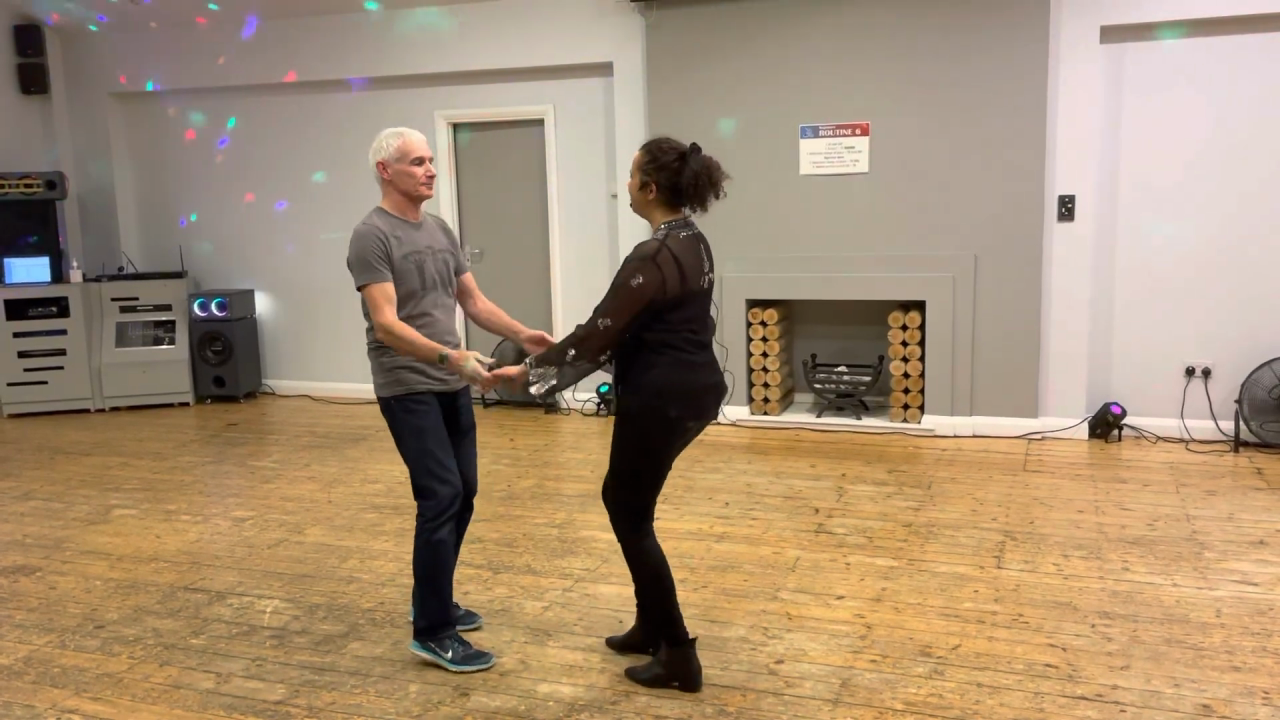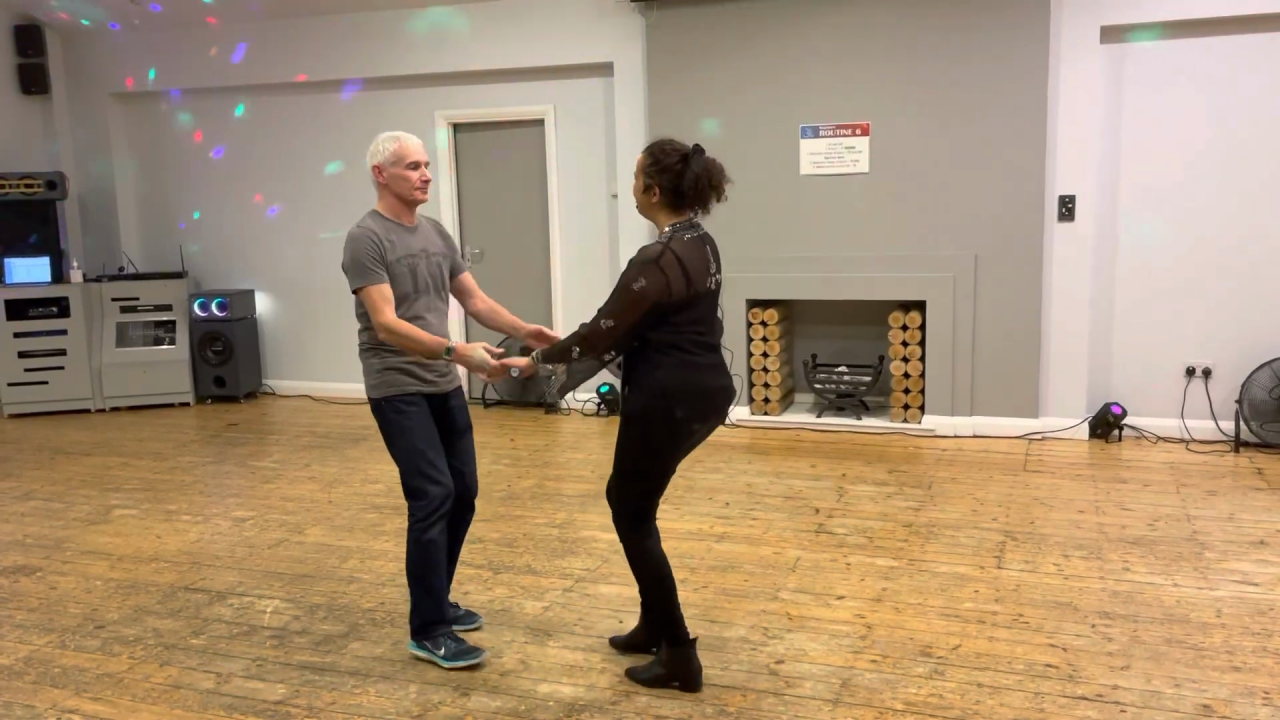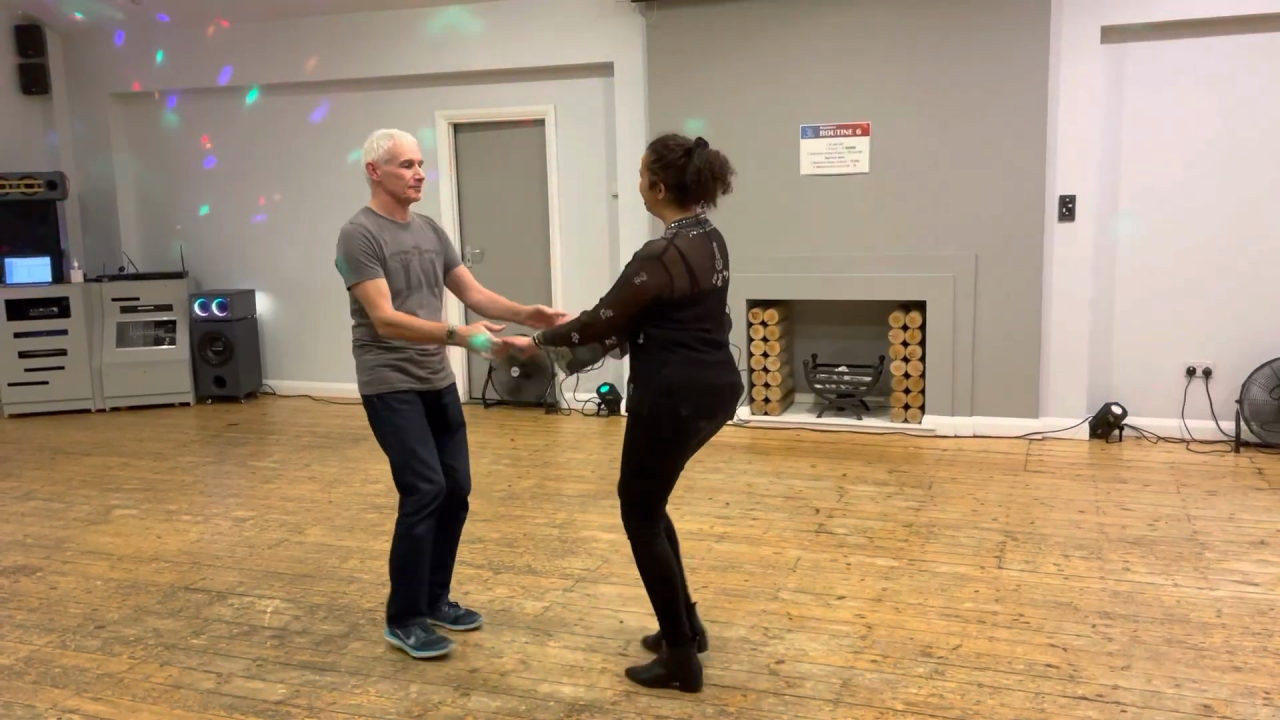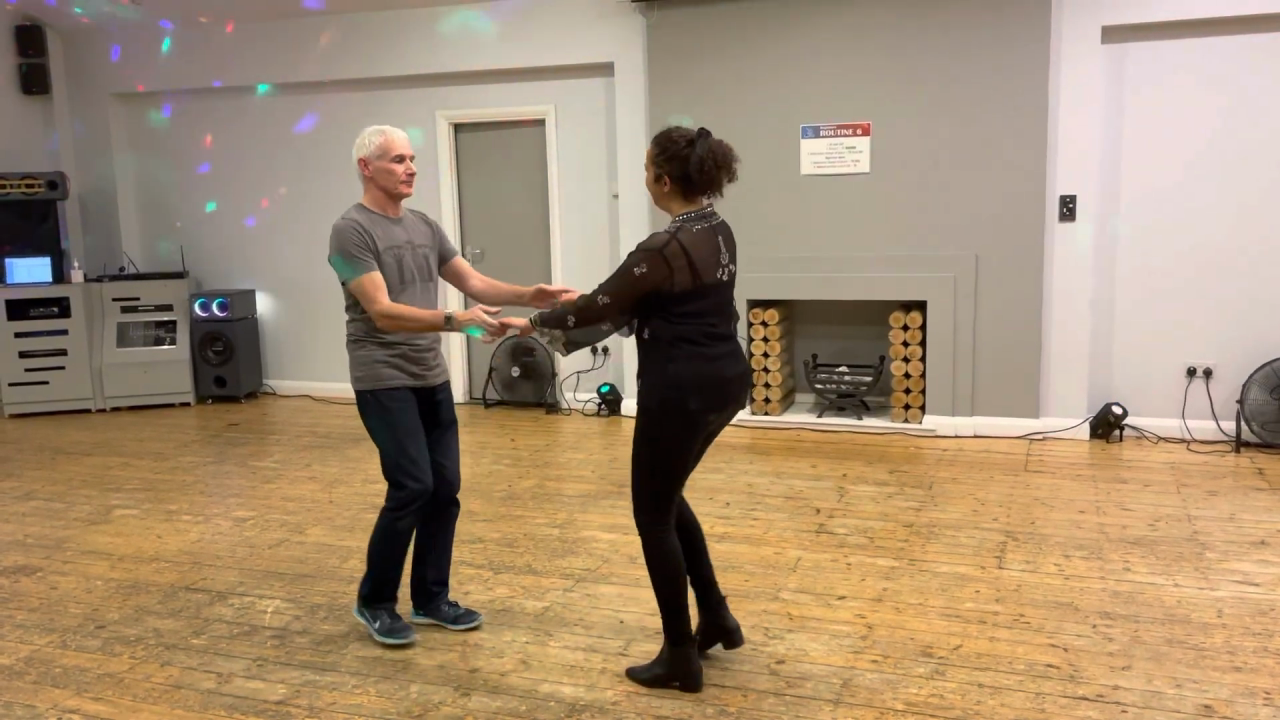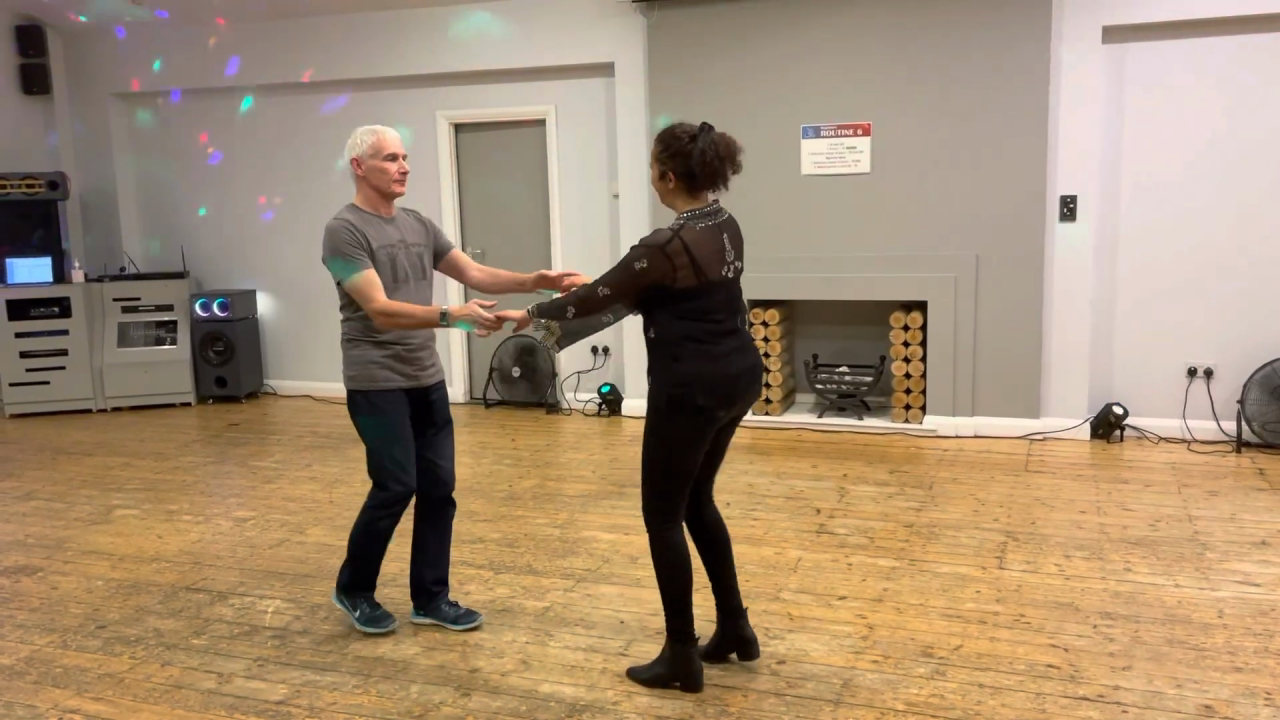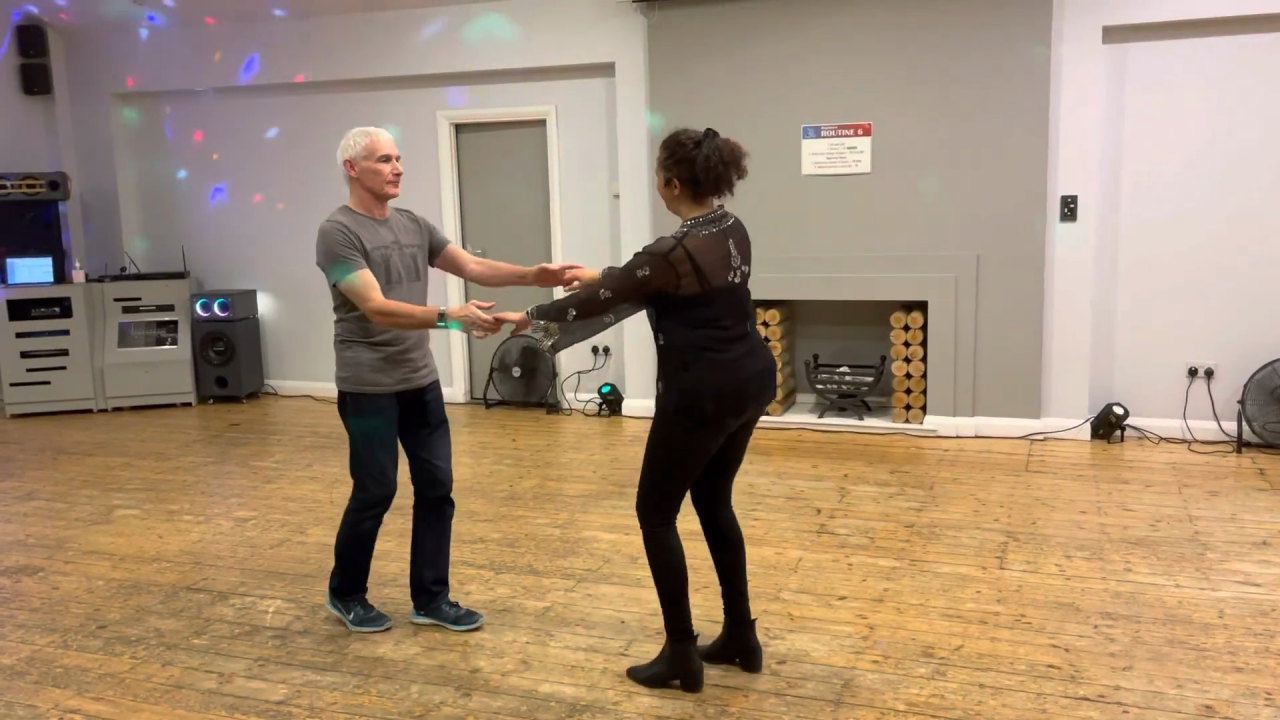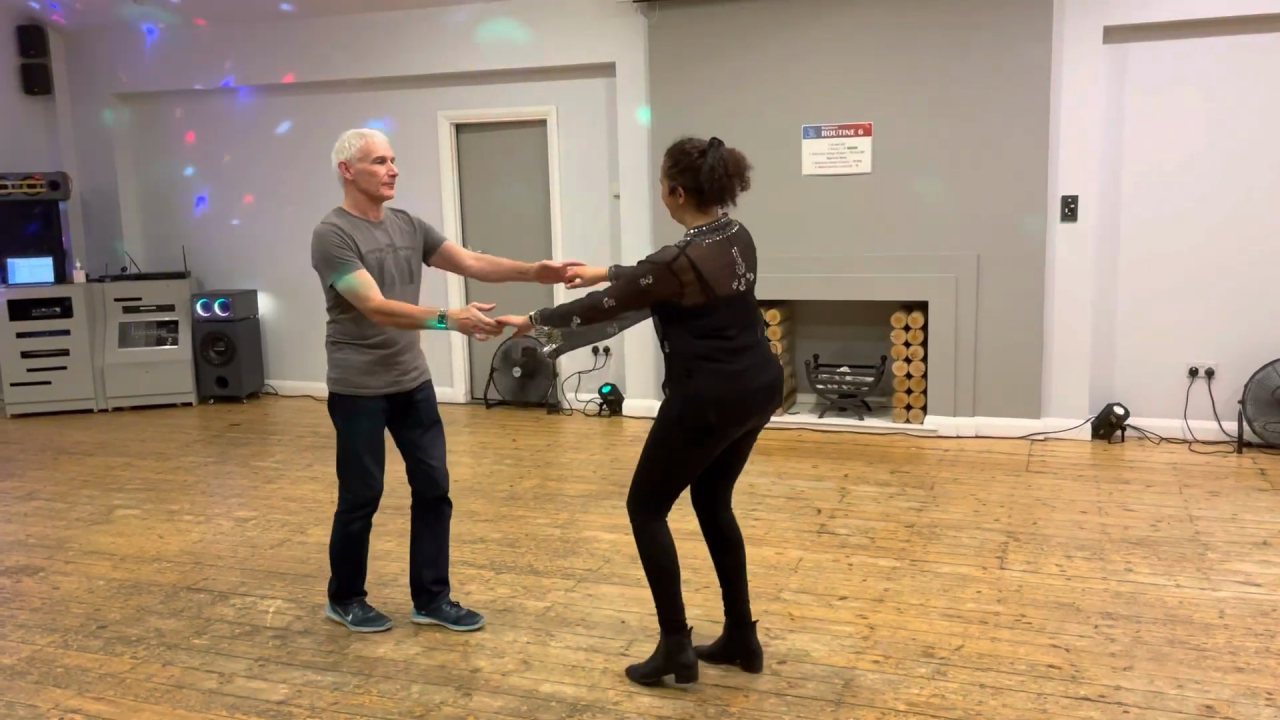
dt=0.1s
person 1, frame 1
left shoulder: (653, 255)
right shoulder: (694, 242)
left elbow: (602, 332)
left wrist: (532, 367)
right wrist: (561, 354)
left hip: (662, 397)
right hip: (699, 388)
left knee: (630, 517)
right knee: (623, 498)
left ankle: (678, 656)
right ankle: (650, 626)
person 1, frame 2
left shoulder: (657, 258)
right shoulder: (701, 243)
left elbow: (605, 331)
left wrist: (537, 361)
right wrist: (566, 347)
left hip: (668, 398)
right hip: (708, 390)
left knee: (633, 518)
right knee: (626, 496)
left ankle: (678, 656)
right ankle: (653, 626)
person 1, frame 3
left shoulder: (662, 254)
right shoulder: (709, 239)
left elbow: (605, 324)
left wrist: (536, 341)
right wrist: (582, 320)
left hip: (674, 396)
right hip: (716, 385)
left knee: (640, 517)
right knee: (642, 496)
left ankle: (679, 655)
right ankle: (681, 623)
person 1, frame 4
left shoulder: (665, 248)
right shoulder: (718, 231)
left elbow: (603, 307)
left wrist: (532, 322)
right wrist: (581, 302)
left hip: (683, 389)
right hip: (726, 379)
left knee: (653, 514)
right knee: (664, 497)
left ankle: (681, 655)
right ankle: (714, 617)
person 1, frame 5
left shoulder: (670, 243)
right shoulder: (726, 226)
left elbow: (602, 299)
left wrist: (528, 315)
right wrist: (591, 280)
left hip: (691, 386)
right hip: (737, 374)
left knee: (663, 513)
right knee: (694, 497)
left ankle: (682, 656)
right ankle: (734, 628)
person 1, frame 6
left shoulder: (675, 251)
right shoulder: (733, 231)
left elbow: (603, 301)
left wrist: (529, 317)
right wrist: (596, 274)
left hip: (701, 392)
right hip: (750, 379)
left knee: (656, 512)
right knee: (713, 501)
left ankle: (680, 654)
right ankle: (740, 638)
person 1, frame 7
left shoulder: (680, 259)
right shoulder: (737, 237)
left elbow: (605, 307)
left wrist: (531, 320)
right wrist: (604, 271)
left hip: (707, 399)
right hip: (758, 386)
left knee: (646, 506)
right knee: (712, 503)
left ankle: (676, 648)
right ankle: (741, 637)
person 2, frame 1
left shoulder: (440, 230)
right shoulder: (371, 235)
left elbow: (475, 302)
right elbow: (386, 326)
left wrist: (525, 335)
right wrist: (454, 358)
left hip: (450, 384)
right hip: (407, 388)
left knee: (463, 492)
right knee: (441, 495)
left ankle: (434, 602)
right ankle: (433, 632)
person 2, frame 2
left shoulder: (437, 233)
right shoulder: (366, 239)
left elbow: (475, 301)
right elbow: (386, 326)
left wrist: (526, 331)
right wrist: (459, 352)
left hip: (443, 386)
right hip: (398, 389)
left knee: (463, 493)
right knee: (433, 496)
left ankle: (433, 600)
right ankle: (428, 630)
person 2, frame 3
left shoulder: (430, 231)
right shoulder: (358, 235)
left elbow: (473, 292)
right elbow: (385, 319)
left wrist: (528, 314)
right wrist: (461, 336)
left hip: (437, 381)
right hip: (390, 386)
left knee: (454, 491)
right knee: (425, 491)
left ankle: (431, 598)
right ankle: (405, 617)
person 2, frame 4
left shoulder: (424, 226)
right shoulder: (351, 231)
left elbow: (471, 281)
right elbow: (382, 311)
left wrist: (528, 296)
right wrist: (456, 321)
left hip: (432, 377)
right hip: (383, 381)
left knee: (445, 487)
right knee: (413, 487)
left ankle: (430, 597)
right ankle: (375, 602)
person 2, frame 5
left shoulder: (418, 224)
right shoulder: (344, 230)
left elbow: (473, 273)
right elbow: (379, 308)
left wrist: (532, 281)
right wrist: (451, 316)
left hip: (426, 377)
right hip: (375, 383)
left knee: (438, 487)
right knee: (394, 488)
left ankle: (430, 597)
right ankle: (354, 589)
person 2, frame 6
left shoulder: (413, 225)
right shoulder: (337, 232)
left elbow: (471, 267)
right elbow: (375, 308)
left wrist: (533, 276)
right wrist: (448, 316)
left hip: (420, 378)
right hip: (367, 385)
left knee: (436, 487)
right knee: (376, 491)
left ankle: (430, 598)
right ankle: (346, 593)
person 2, frame 7
left shoulder: (409, 226)
right shoulder: (332, 235)
left elbow: (471, 263)
right elbow: (376, 309)
left wrist: (535, 270)
right wrist: (450, 319)
left hip: (411, 380)
right hip: (357, 388)
left knee: (433, 487)
right knee: (362, 495)
left ankle: (430, 598)
right ankle: (344, 598)
